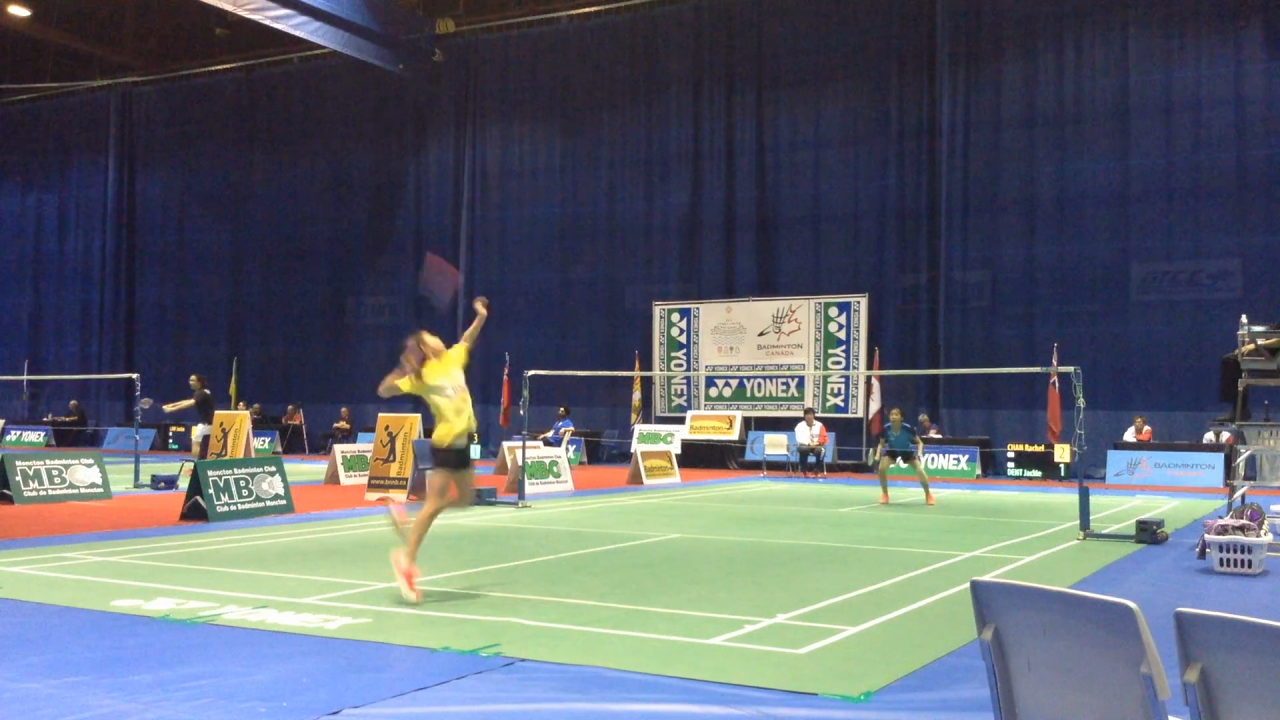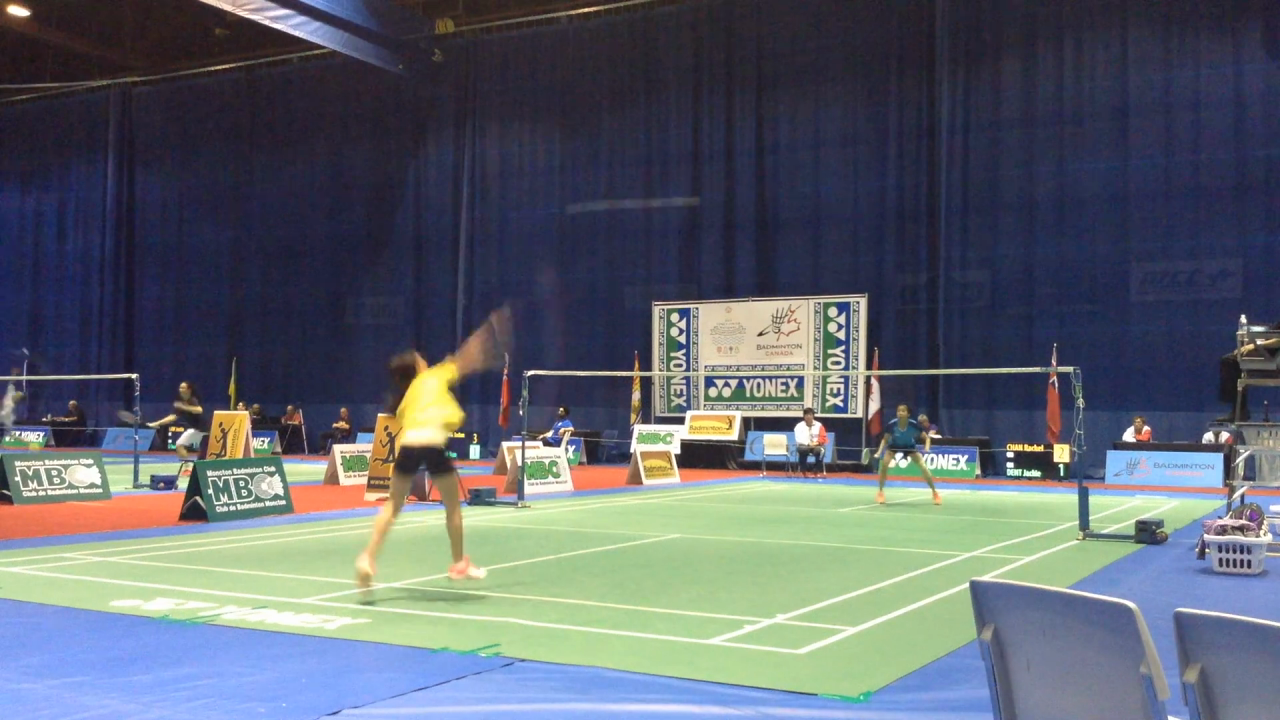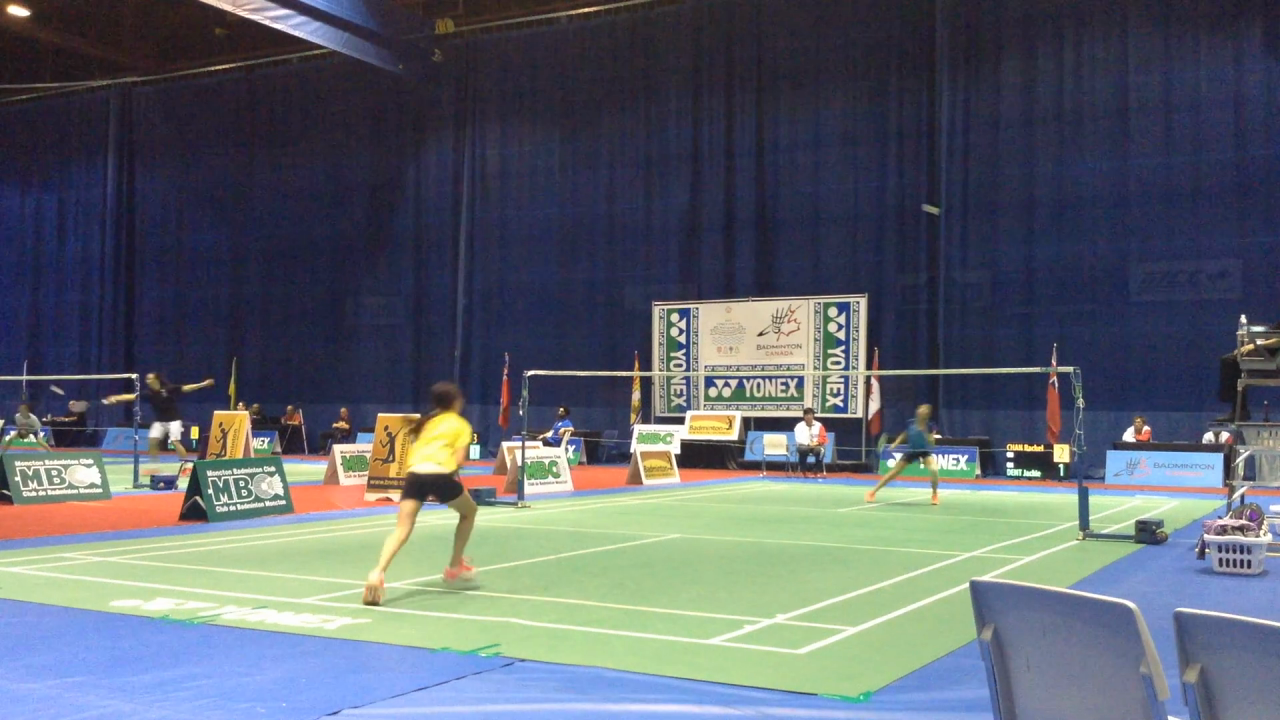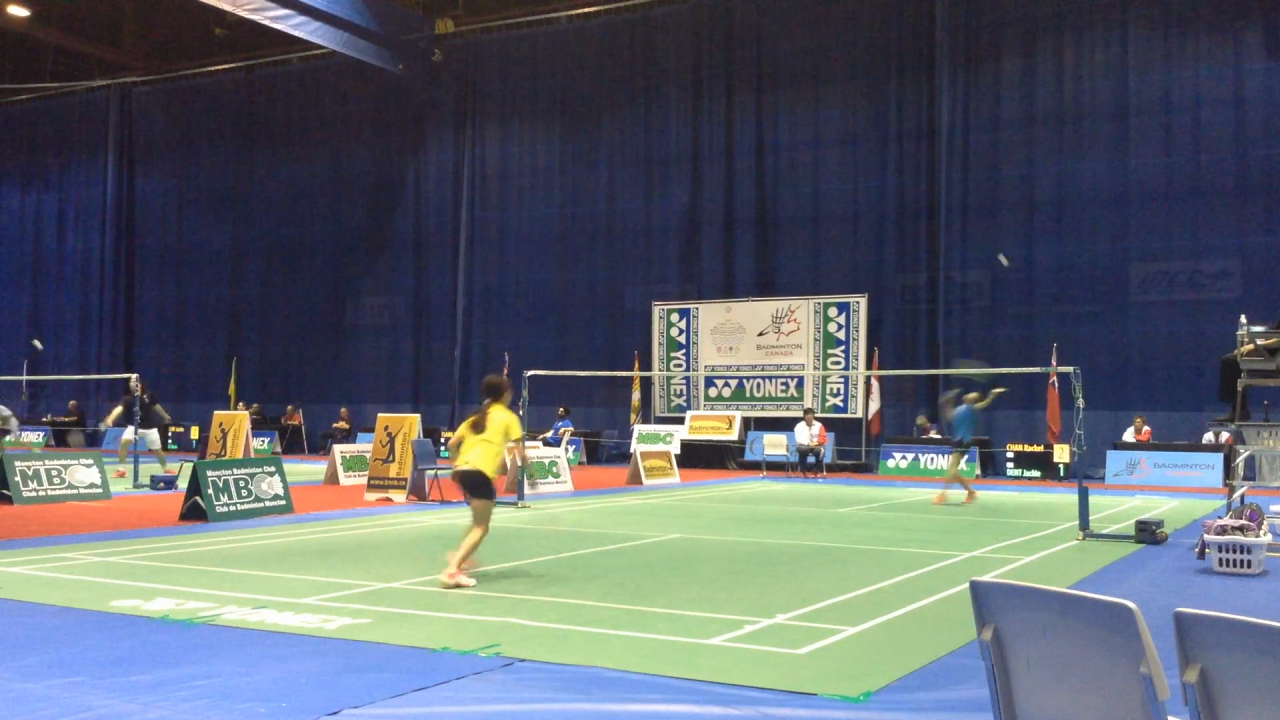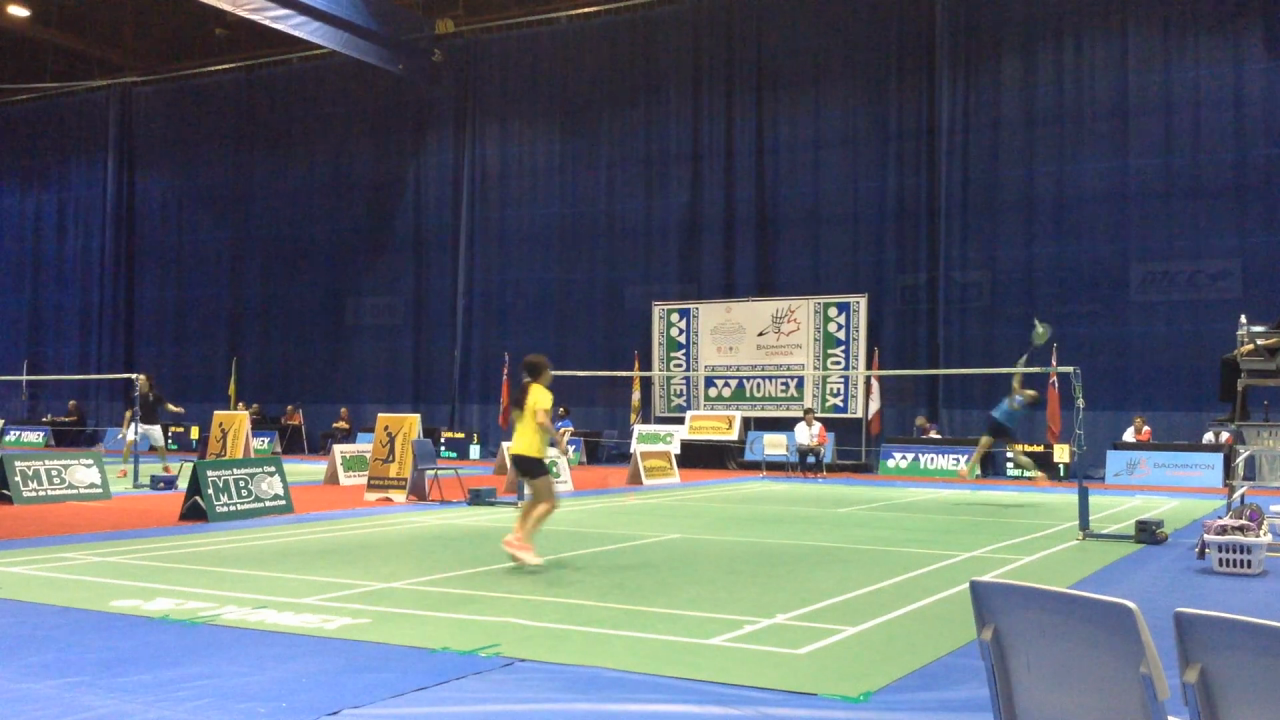
dt=0.3s
person 1, frame 1
left shoulder: (452, 357)
right shoulder: (420, 374)
left elbow: (467, 339)
right elbow: (383, 391)
left wrist: (480, 317)
right wrist: (402, 369)
left hip: (461, 442)
right hip: (446, 443)
left knee: (464, 497)
right knee: (434, 503)
left ankle: (405, 512)
right ankle: (406, 563)
person 1, frame 2
left shoulder: (406, 394)
right shoulder: (432, 377)
right elbow: (467, 363)
left hip: (408, 447)
right hip: (431, 446)
left knee: (393, 506)
right knee: (453, 505)
left ankle: (368, 557)
right ankle: (459, 564)
person 1, frame 3
left shoulder: (426, 423)
right shoulder: (460, 425)
right elbow: (458, 460)
right wrist: (452, 475)
left hip: (415, 475)
right hip: (440, 474)
left knee: (401, 529)
right knee: (469, 511)
left ankle: (377, 574)
right ankle: (455, 566)
person 1, frame 4
left shoulder: (475, 416)
right shoulder: (508, 417)
left elbow: (452, 445)
right elbow: (519, 451)
left hip: (461, 470)
right hip: (480, 472)
left knee: (480, 521)
right knee: (481, 527)
left ankle: (462, 559)
right ankle: (452, 570)
person 1, frame 5
left shoulder: (524, 393)
right shoulder: (543, 393)
left elbow: (516, 419)
right elbow: (541, 420)
right wrist: (559, 440)
left hip: (518, 452)
right hip: (530, 454)
left knee: (537, 498)
right knee: (549, 502)
left ankle: (517, 539)
right ankle: (519, 541)
